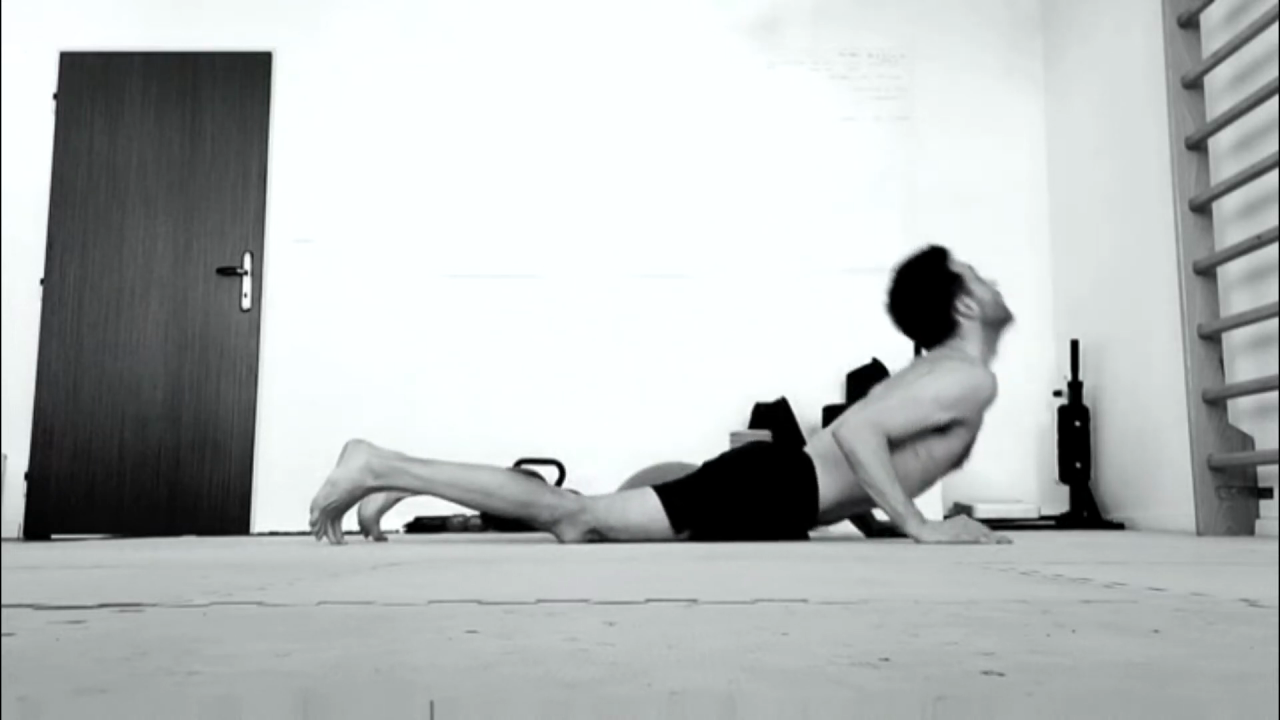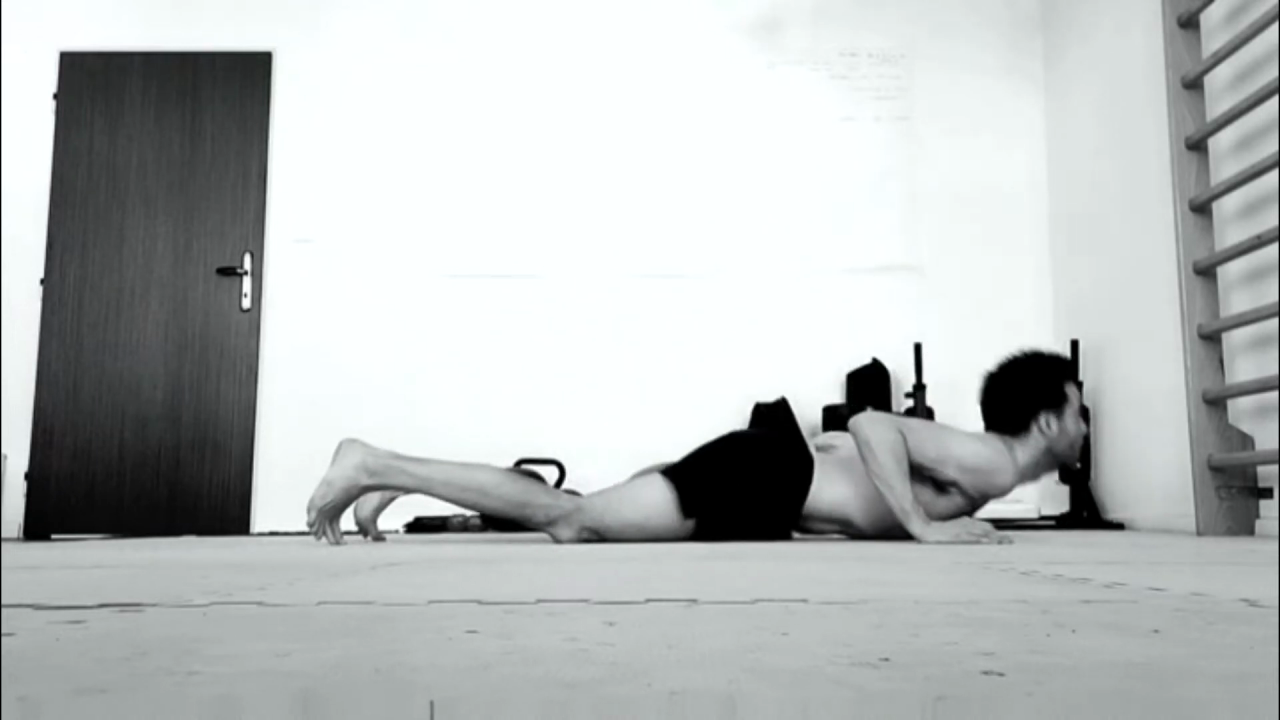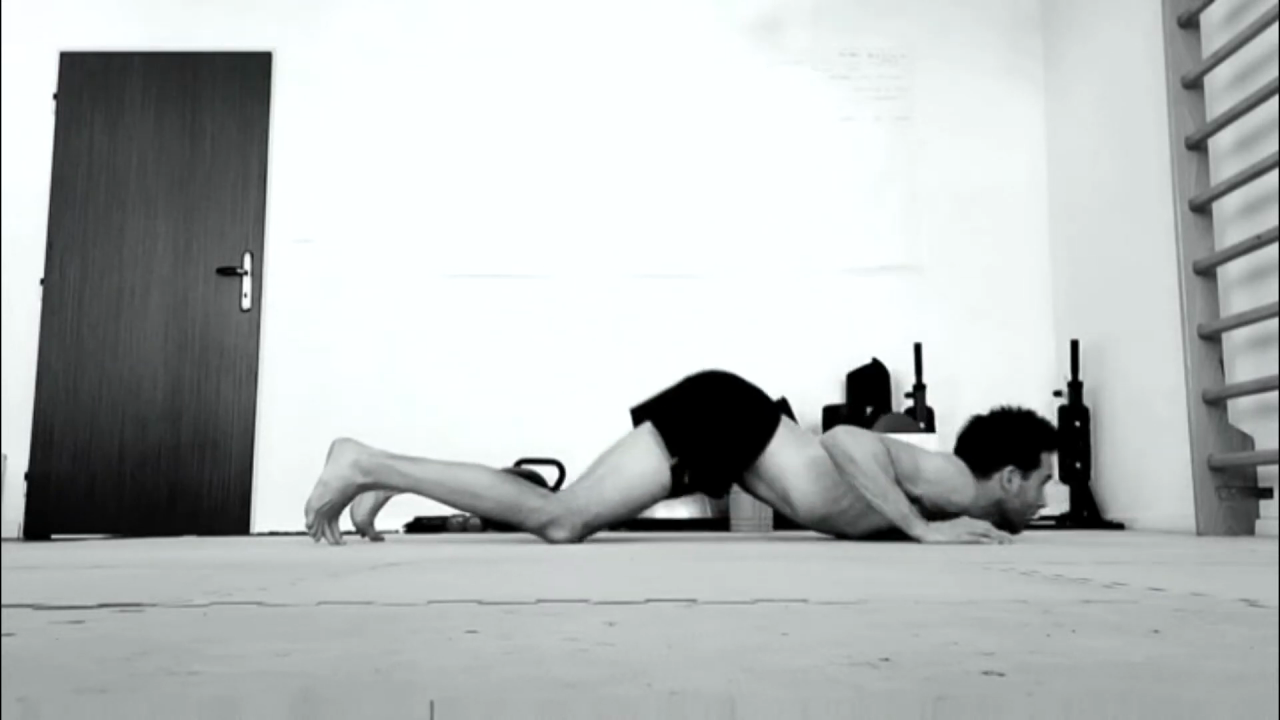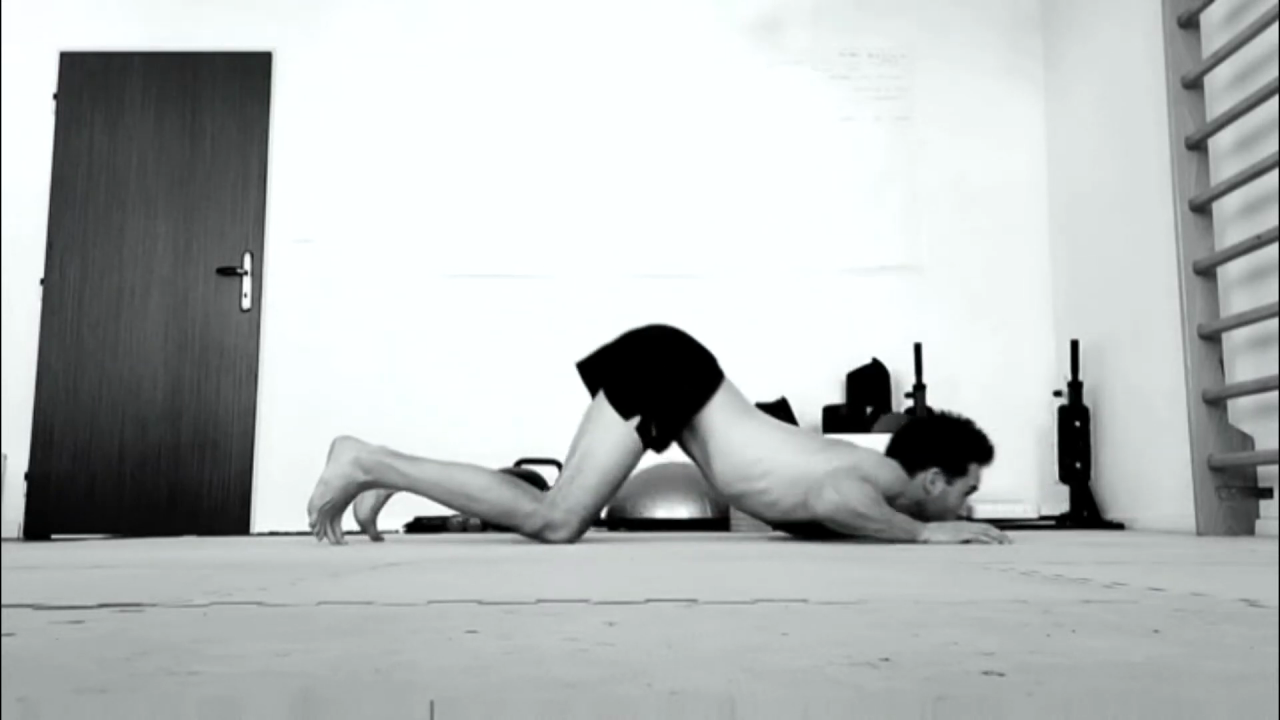
dt=0.4s
person 1, frame 1
left shoulder: (929, 369)
right shoulder: (972, 378)
right elbow: (854, 433)
left wrist: (883, 519)
right wrist: (917, 525)
left hip: (772, 474)
right hip: (772, 489)
left knee: (575, 510)
right knee: (576, 518)
left ankle: (388, 476)
right ankle: (381, 470)
person 1, frame 2
left shoulder: (971, 450)
right shoulder: (993, 465)
right elbow: (871, 424)
left wrist: (923, 510)
right wrist: (923, 525)
left hip: (769, 462)
right hip: (760, 474)
left knee: (571, 513)
right knee: (572, 516)
left ankle: (388, 481)
right ankle: (374, 467)
person 1, frame 3
left shoulder: (939, 478)
right shoulder: (953, 487)
right elbow: (845, 440)
left wrist: (913, 521)
right wrist: (921, 529)
left hip: (731, 417)
right hip: (724, 415)
left knee: (557, 514)
right knee: (559, 521)
left ankle: (381, 472)
right ankle: (368, 466)
person 1, frame 4
left shoulder: (864, 471)
right shoulder: (882, 481)
right elbow: (828, 498)
left wrist: (915, 526)
right wrist: (924, 533)
left hip: (670, 368)
right hip: (664, 367)
left knee: (550, 514)
right knee: (555, 524)
left ankle: (379, 469)
right ankle: (369, 464)
